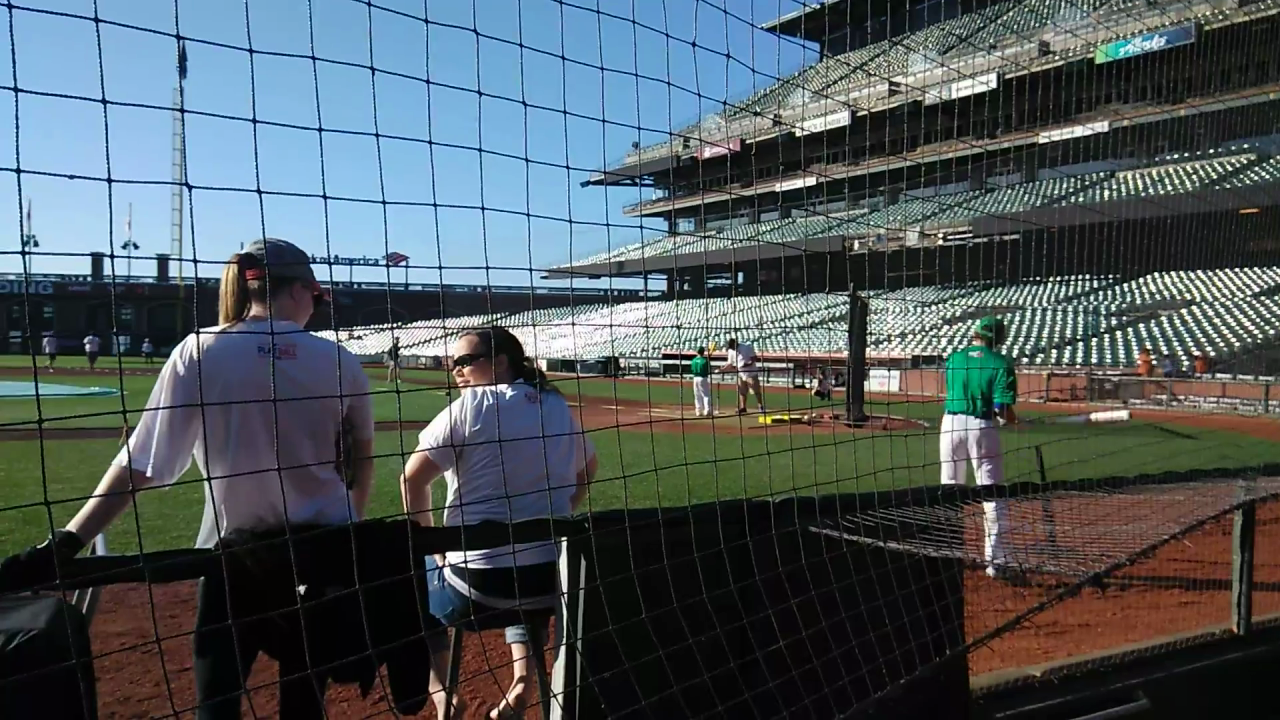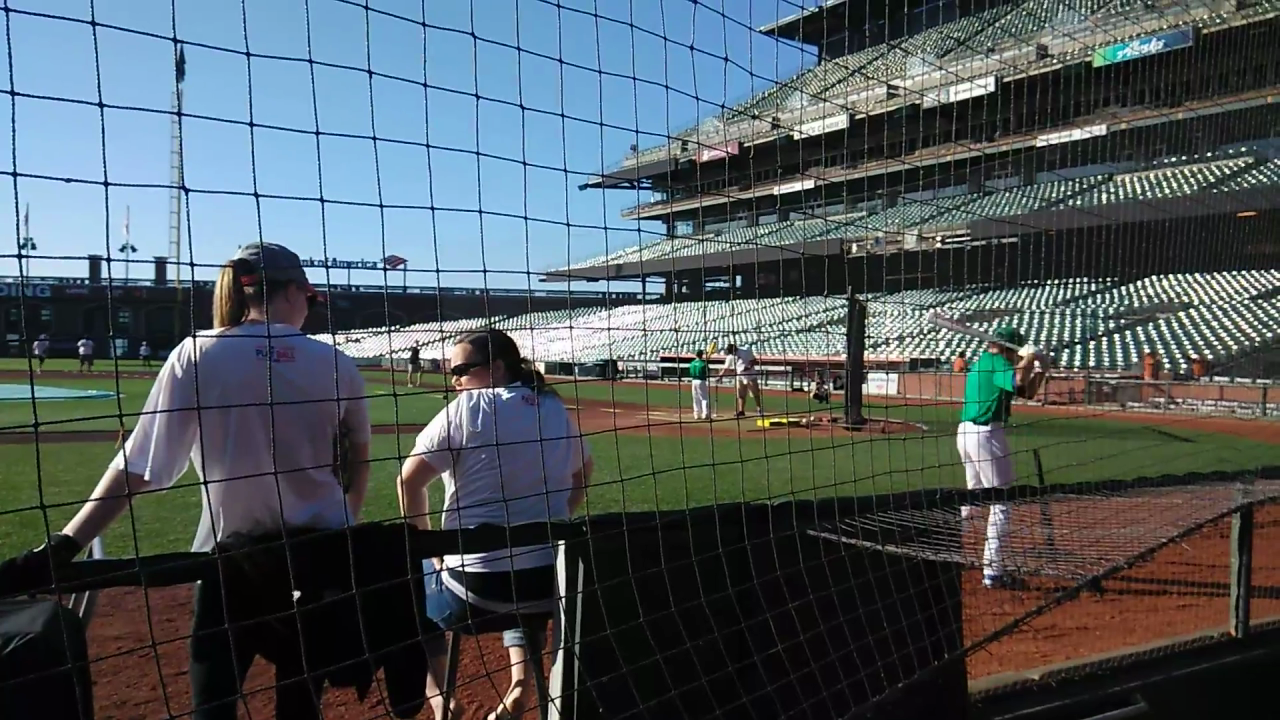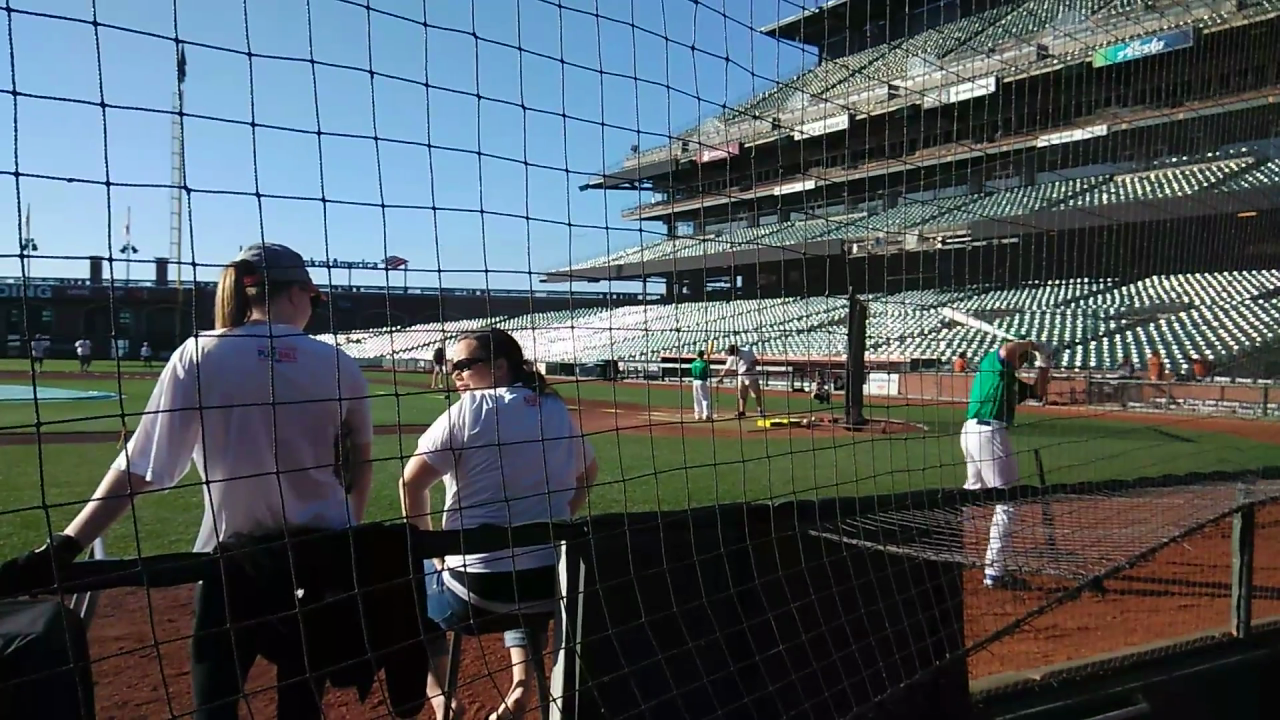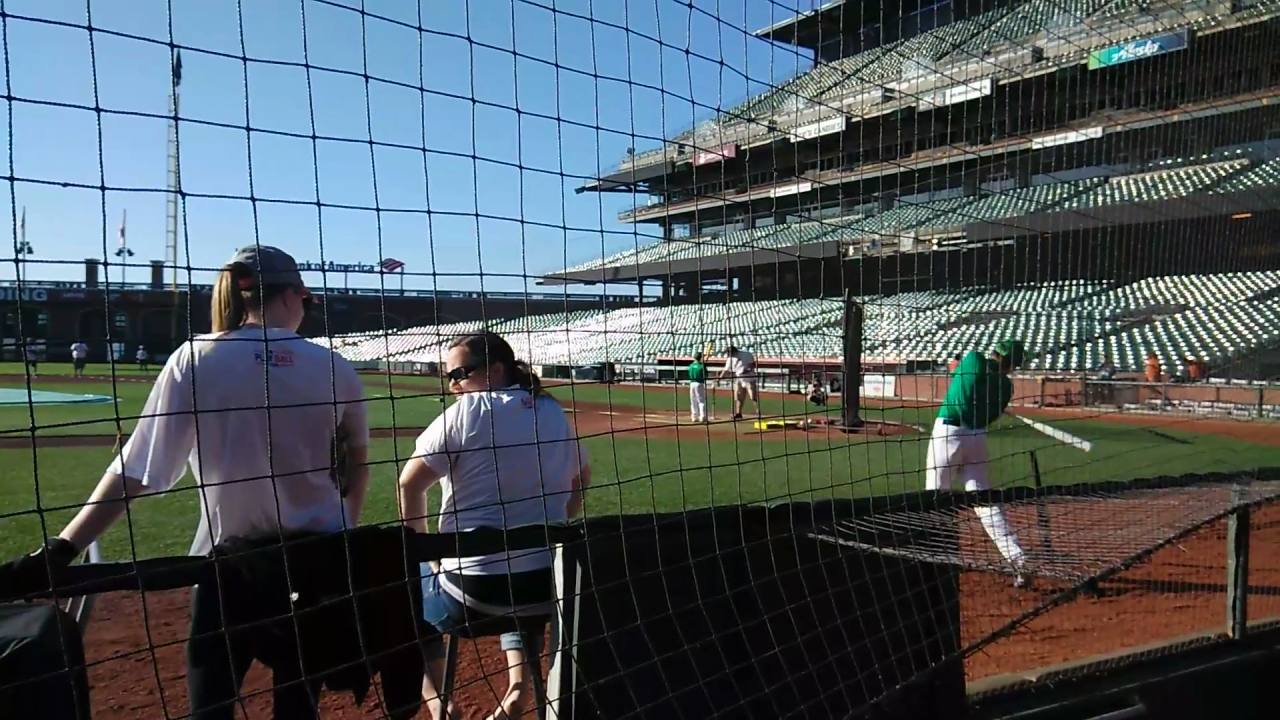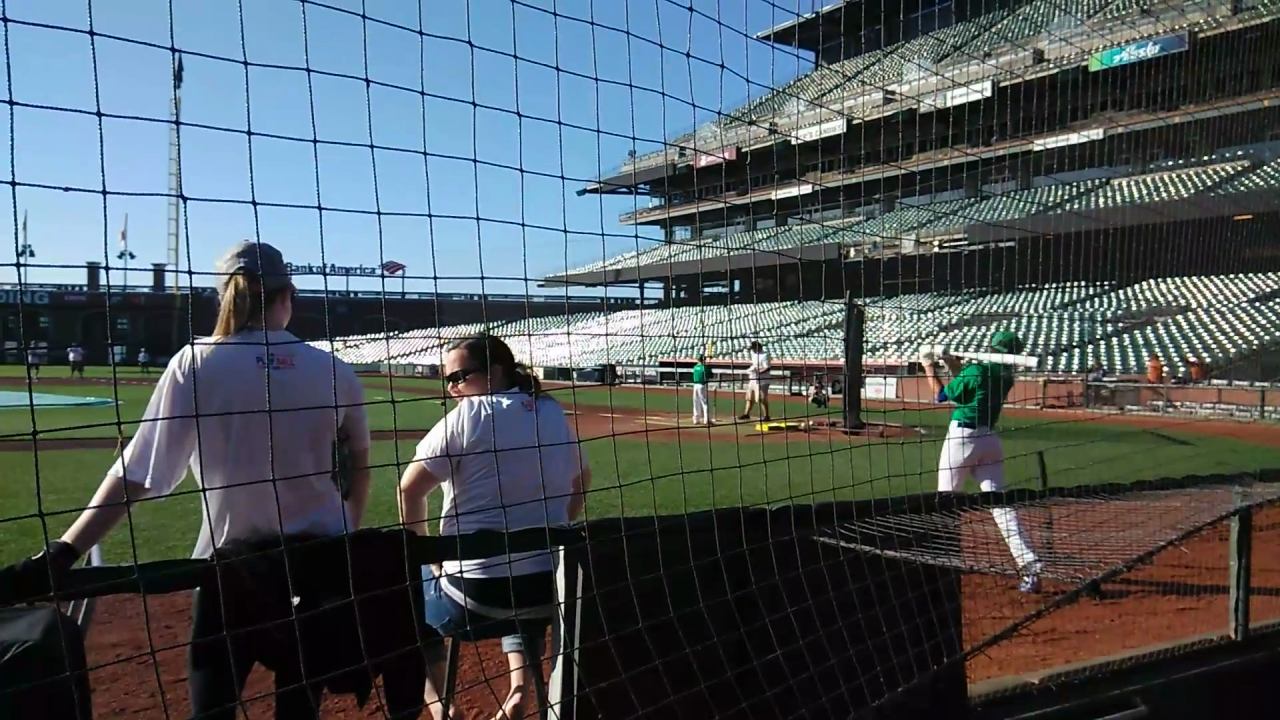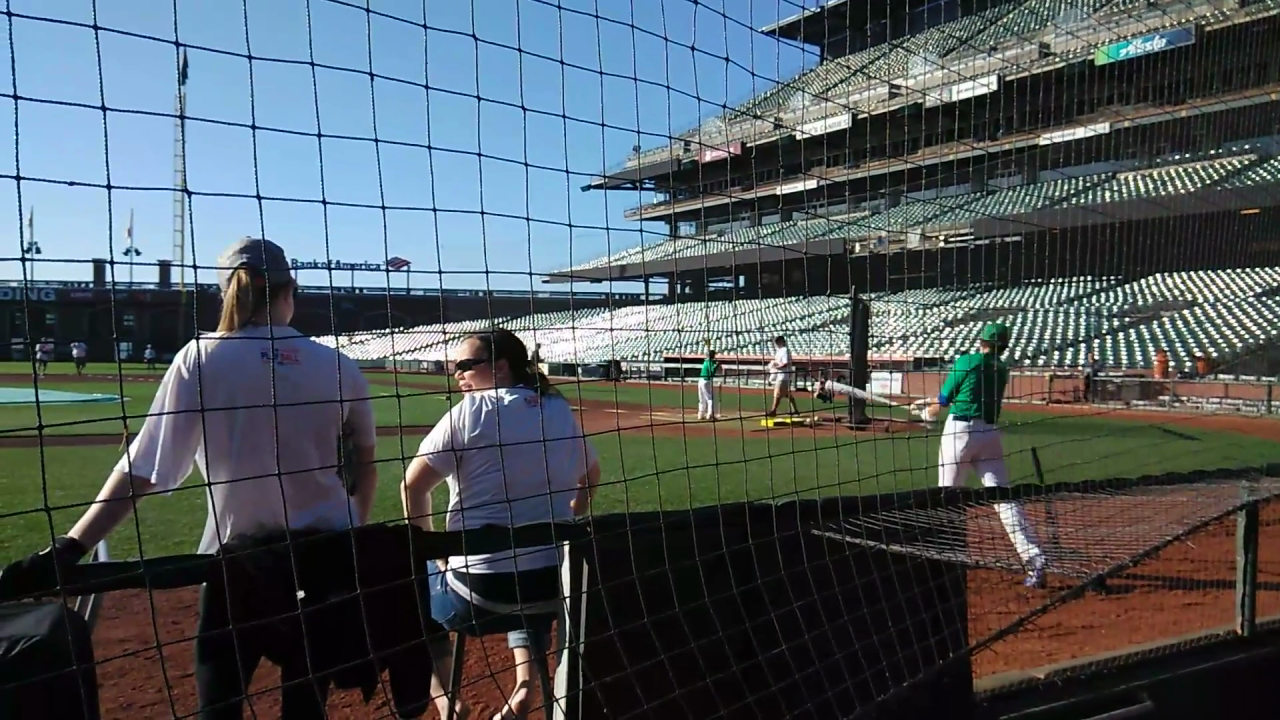
dt=0.5s
person 1, frame 1
left shoulder: (199, 354)
right shoulder: (340, 361)
left elbow: (140, 463)
right elbow: (362, 460)
left wrist: (68, 539)
right wrist: (348, 528)
person 1, frame 2
left shoulder: (197, 356)
right shoulder: (336, 364)
left elbow: (137, 466)
right elbow: (357, 463)
left wrist: (64, 543)
right wrist: (343, 530)
person 1, frame 3
left shoulder: (199, 357)
right shoulder: (338, 364)
left elbow: (139, 467)
right elbow: (360, 465)
left wrist: (66, 544)
right wrist: (346, 530)
person 1, frame 4
left shoulder: (195, 360)
right shoulder: (334, 368)
left elbow: (136, 470)
right elbow: (356, 467)
left wrist: (62, 547)
right wrist: (341, 537)
person 1, frame 5
left shoulder: (197, 364)
right shoulder: (334, 372)
left elbow: (136, 474)
right elbow: (358, 471)
left wrist: (63, 551)
right wrist: (345, 537)
person 1, frame 6
left shoulder: (201, 360)
right shoulder: (339, 368)
left elbow: (141, 470)
right elbow: (364, 469)
left wrist: (70, 547)
right wrist: (353, 535)
person 2, frame 1
left shoulder: (471, 406)
right shoulder: (557, 406)
left elbow: (413, 478)
right elbow: (587, 470)
left hip: (479, 584)
right hip: (551, 580)
right ankle: (524, 676)
person 2, frame 2
left shoulder: (468, 409)
right shoulder: (555, 410)
left elbow: (409, 481)
right elbow: (583, 472)
left hip: (477, 586)
right hip: (549, 583)
right ankle: (523, 678)
person 2, frame 3
left shoulder: (469, 409)
right shoulder: (556, 410)
left elbow: (411, 482)
right elbow: (588, 474)
left hip: (478, 587)
right hip: (549, 583)
right ankle: (523, 680)
person 2, frame 4
left shoulder: (468, 411)
right shoulder: (553, 413)
left elbow: (409, 485)
right elbow: (581, 480)
left hip: (474, 590)
right hip: (546, 587)
right ankle: (519, 685)
person 2, frame 5
left shoulder: (468, 415)
right shoulder: (553, 414)
left elbow: (410, 490)
right elbow: (580, 484)
left hip: (476, 595)
right hip: (548, 590)
person 2, frame 6
left shoulder: (471, 411)
right shoulder: (560, 411)
left elbow: (413, 486)
right elbow: (590, 479)
left hip: (481, 590)
right hip: (553, 585)
right ankle: (525, 684)
person 3, frame 1
left shoulder: (954, 358)
right shoulder: (1001, 364)
right elbow: (1002, 407)
right wrist: (1011, 419)
left hip: (953, 425)
right hip: (984, 428)
right ankle: (996, 560)
person 3, frame 2
left shoulder: (984, 363)
right shoulder: (995, 360)
left elbow: (1027, 392)
right elbow: (1019, 382)
left wrist: (1039, 368)
right wrist: (1028, 358)
left hip: (968, 433)
right hip: (986, 434)
left knee: (975, 493)
right knee: (1001, 501)
right ankle: (992, 570)
person 3, frame 3
left shoulder: (1009, 376)
right shoulder: (993, 359)
left elbow: (1038, 393)
right elbow: (1006, 350)
left wrist: (1044, 364)
right wrist: (1029, 344)
left hip: (973, 432)
right hip: (988, 433)
left knee: (973, 489)
right knee: (1005, 502)
right ankle: (994, 570)
person 3, frame 4
left shoulder: (972, 359)
right shoulder: (1006, 385)
left hip: (947, 433)
right hip: (975, 439)
right knee: (985, 501)
right ankle: (1017, 561)
person 3, frame 5
left shoulder: (977, 371)
right shoulder: (1006, 375)
left elbow: (943, 395)
left wrist: (930, 369)
right wrist: (947, 357)
left hip: (962, 438)
right hip: (989, 441)
right knee: (1000, 503)
right ankle: (1030, 567)
person 3, frame 6
left shoulder: (966, 361)
right shoulder: (1002, 370)
left elbow: (944, 399)
left wrist: (930, 411)
right wrist: (937, 404)
left hip: (959, 432)
right hip: (989, 434)
right knee: (1003, 499)
right ankle: (1033, 561)
